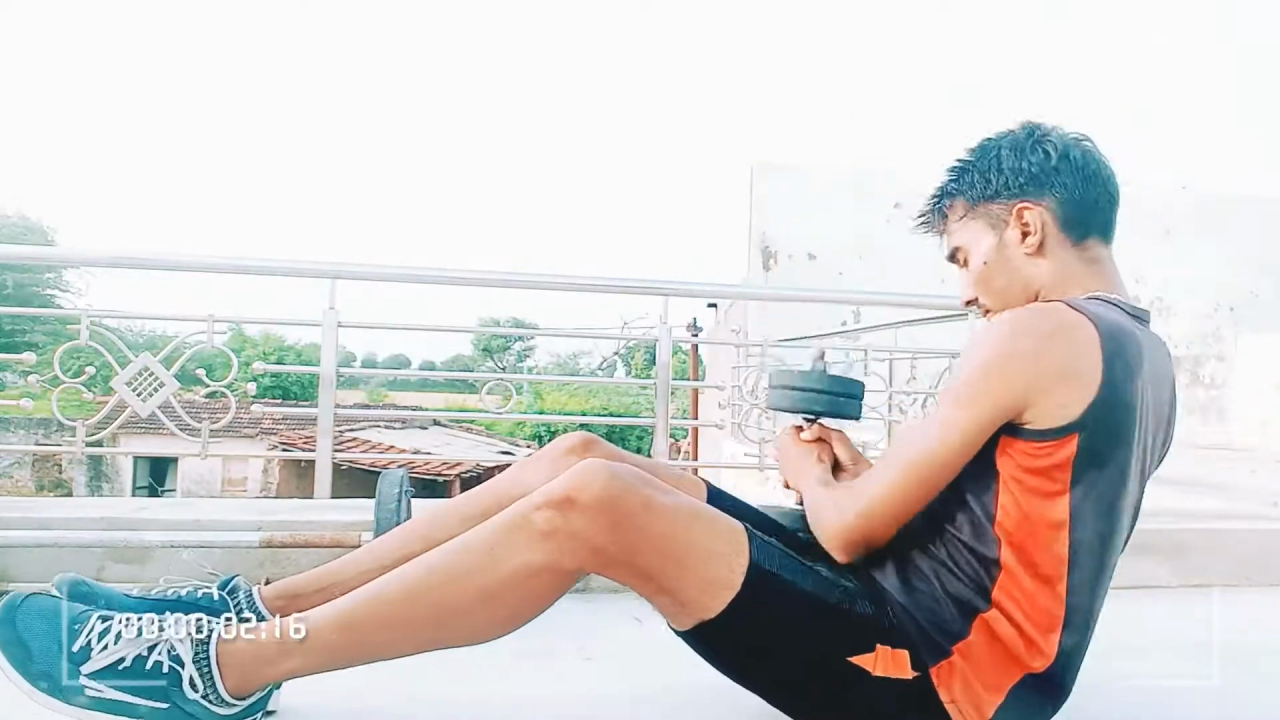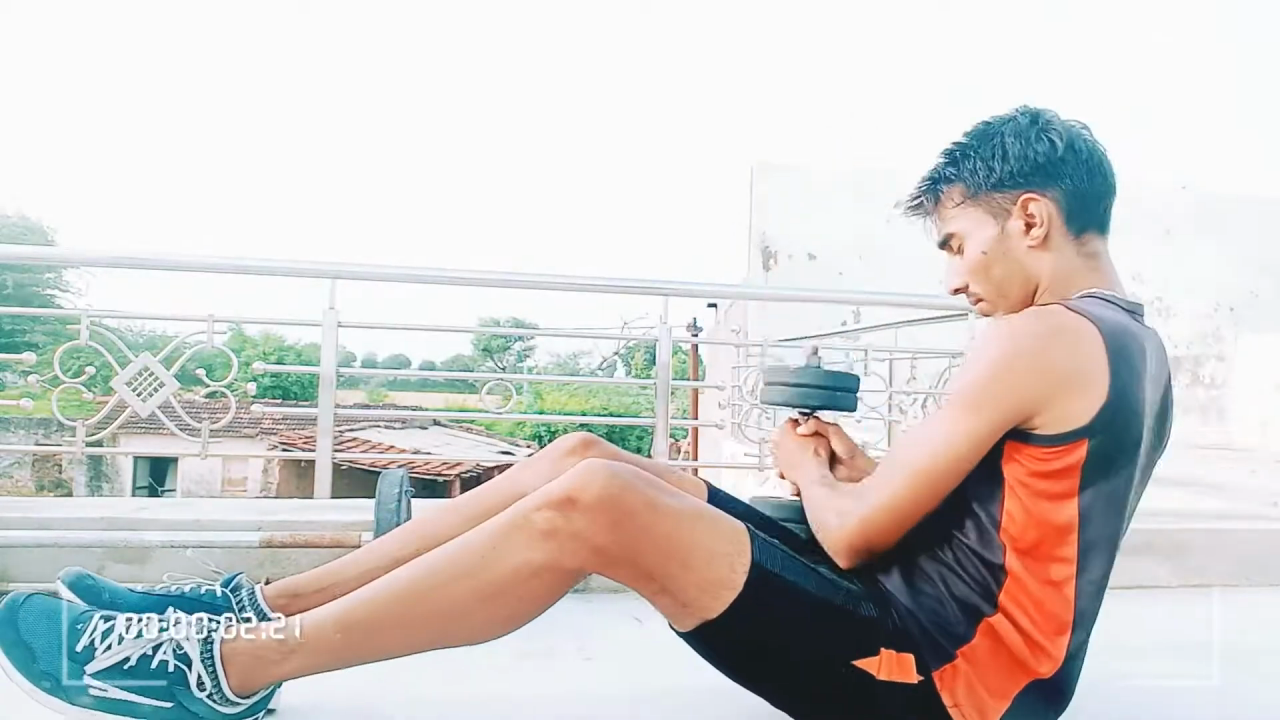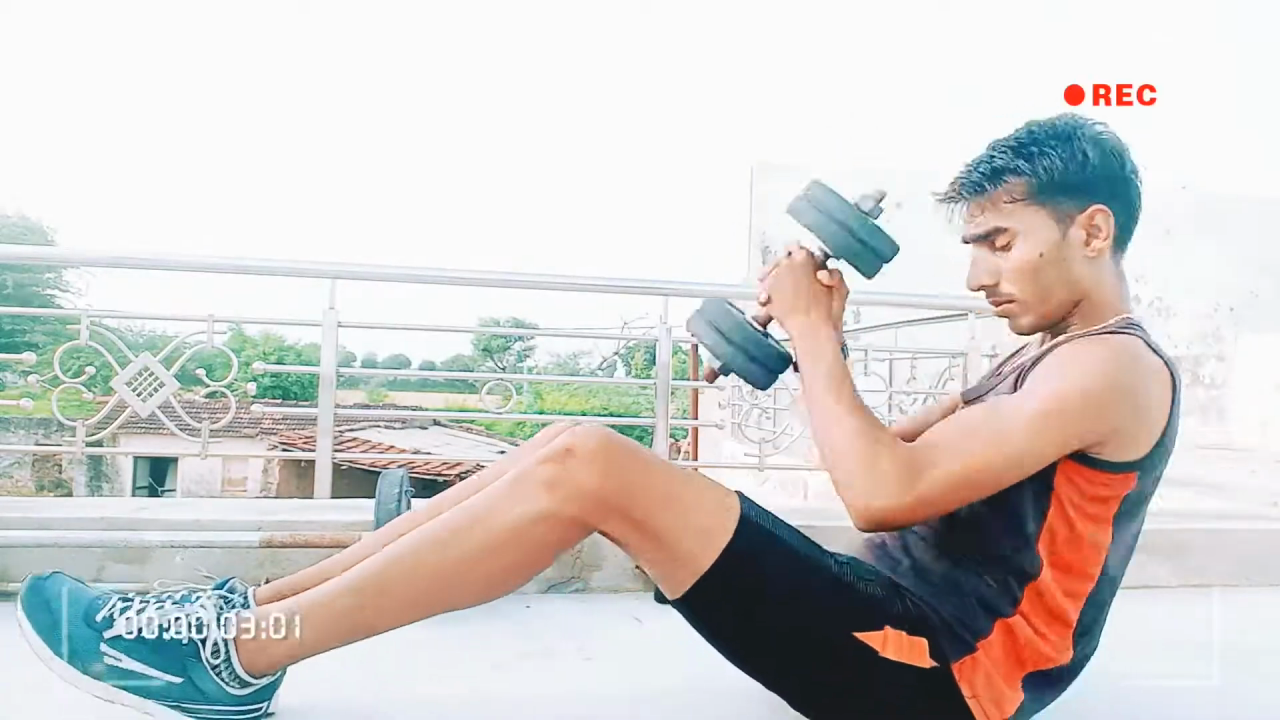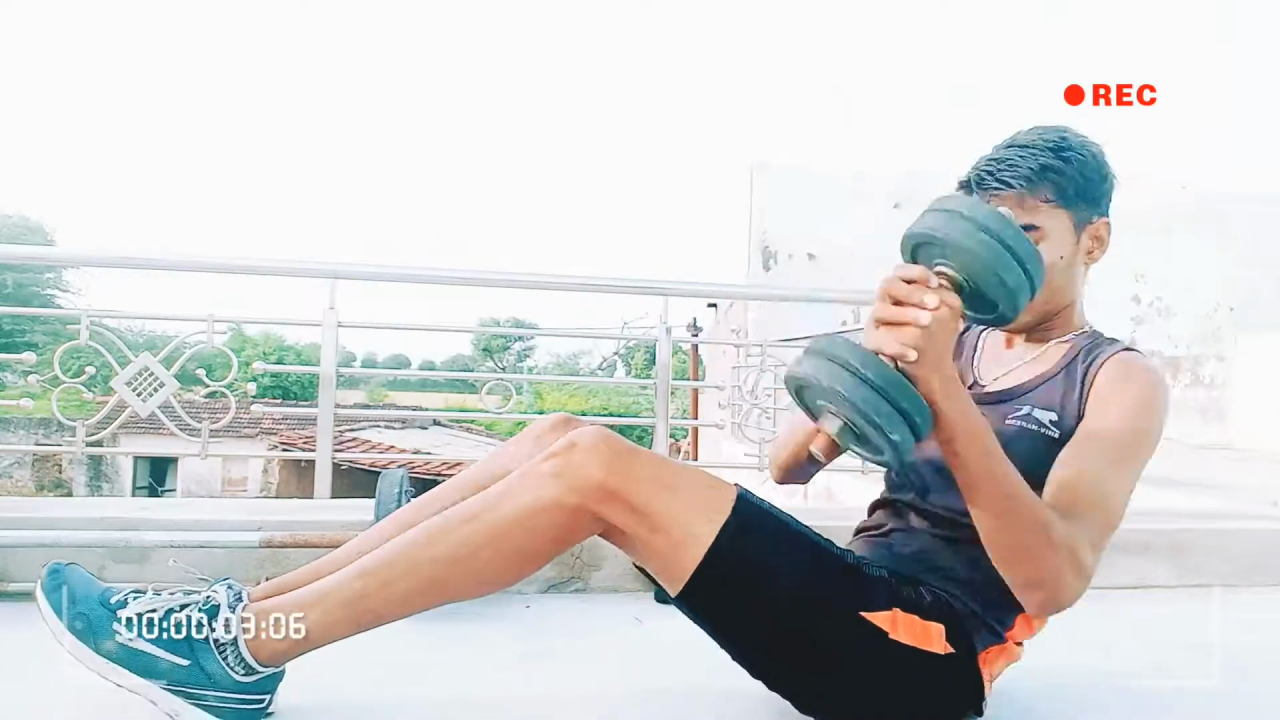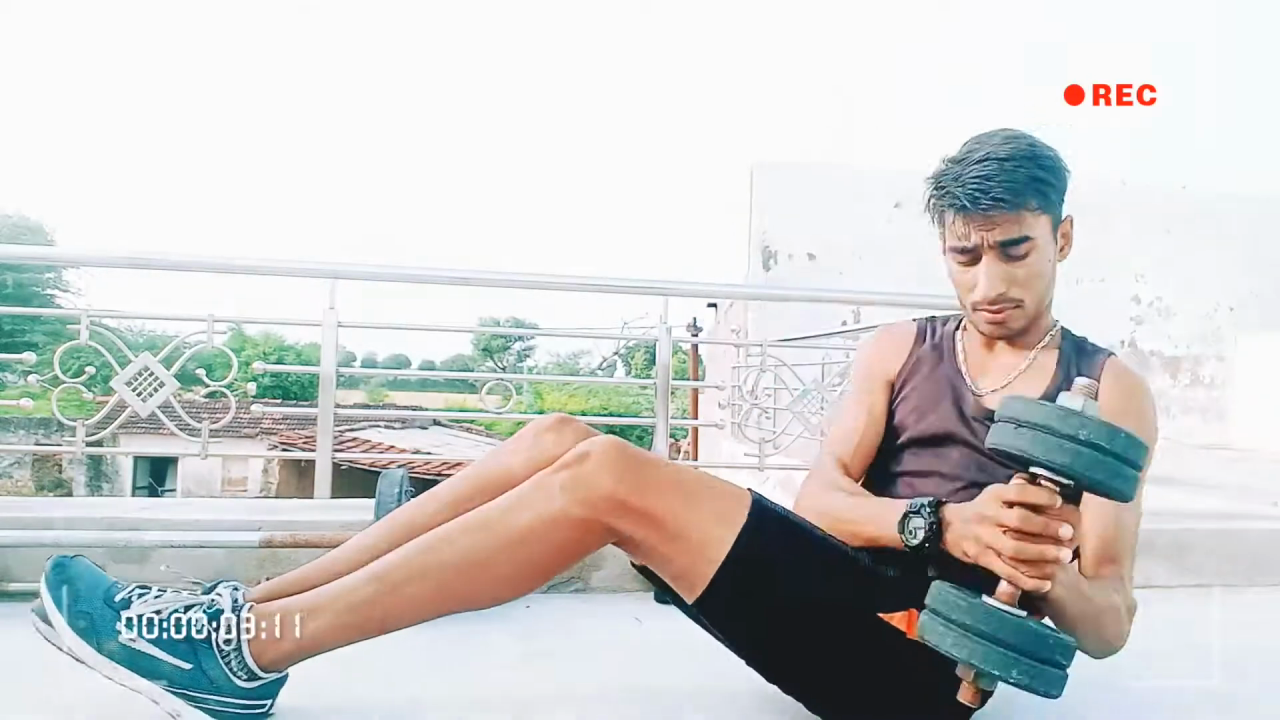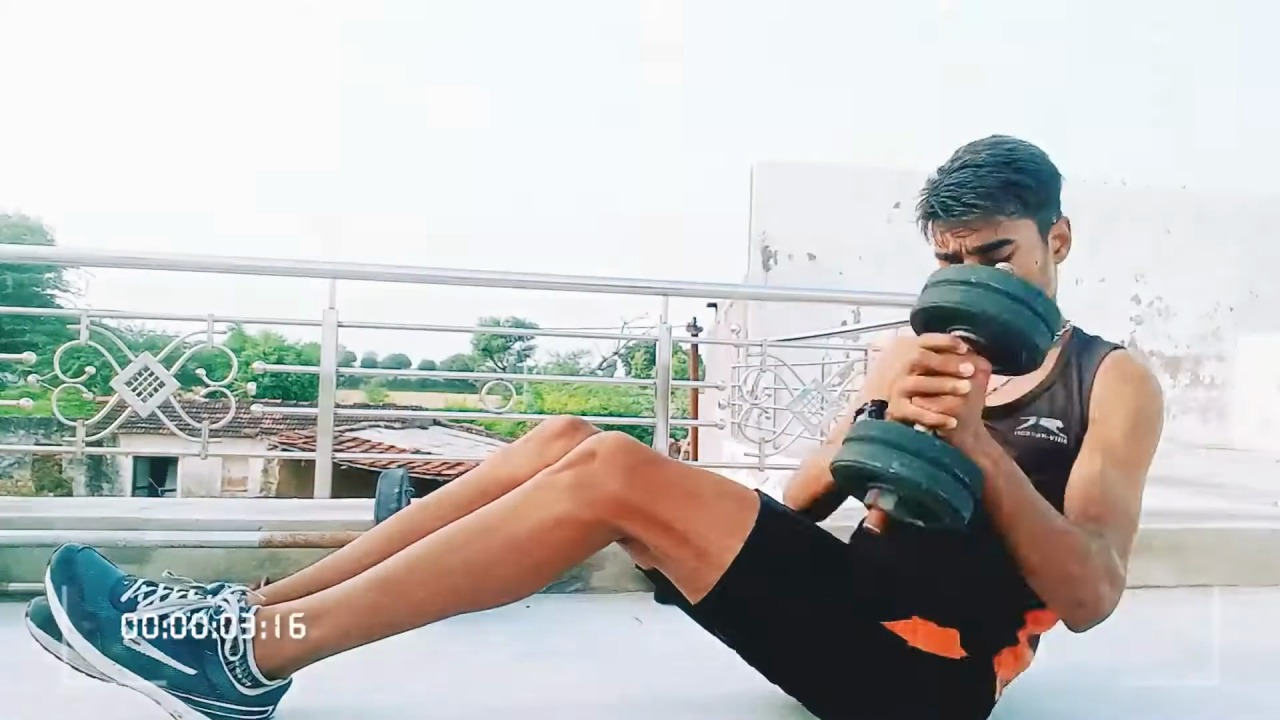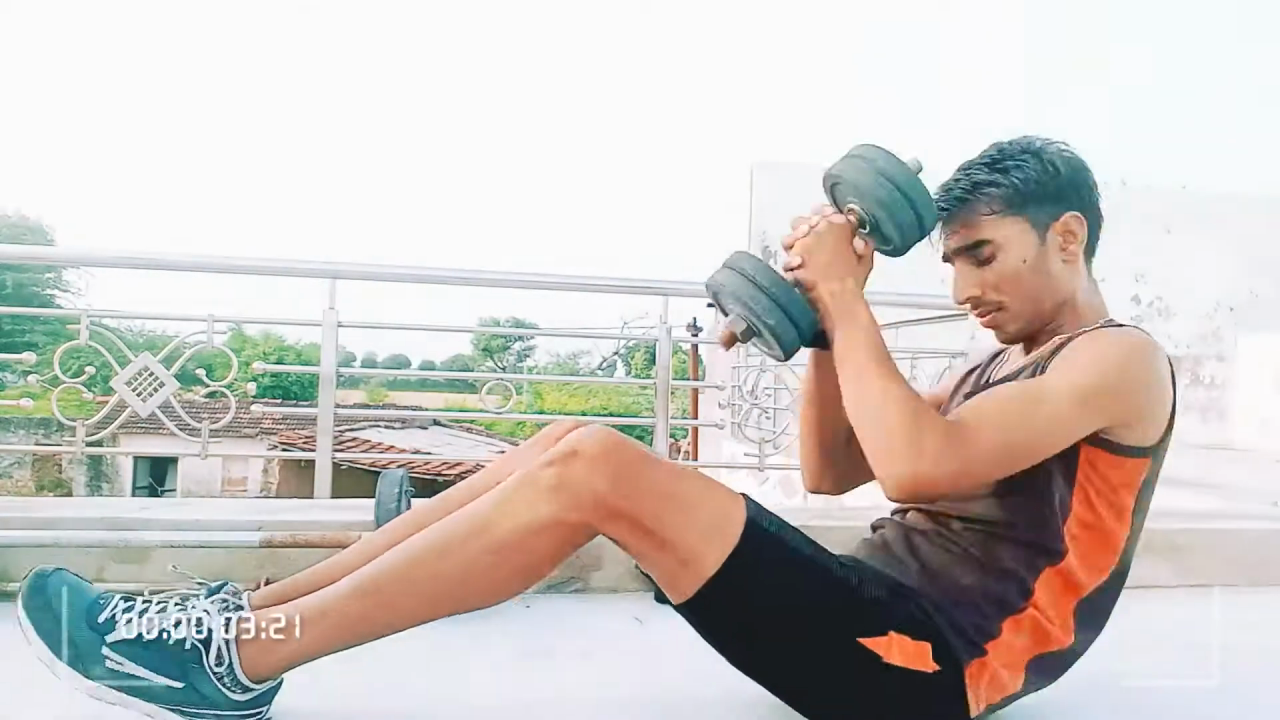
dt=0.2s
person 1, frame 1
left shoulder: (1036, 337)
right shoulder: (1135, 352)
left elbow: (849, 527)
left wrist: (809, 466)
right wrist: (857, 467)
left knee: (589, 509)
right knee: (581, 460)
right ankle: (256, 610)
person 1, frame 2
left shoulder: (1038, 340)
right shoulder: (1130, 348)
left elbow: (854, 535)
left wrist: (804, 468)
right wrist: (861, 468)
left knee: (587, 509)
right knee: (581, 460)
right ankle: (255, 607)
person 1, frame 3
left shoulder: (1110, 367)
right shoulder: (1061, 353)
left elbow: (882, 493)
right elbow: (915, 474)
left wrist: (816, 342)
right wrist: (819, 344)
right hip: (900, 626)
left knee: (589, 467)
right knee: (569, 450)
right ankle: (257, 606)
person 1, frame 4
left shoulder: (1121, 384)
right shoulder: (960, 342)
left elbow: (1047, 581)
right elbow: (789, 462)
left wrist: (943, 387)
right wrist: (878, 369)
right hip: (861, 611)
left knee: (593, 464)
right knee: (560, 437)
right ankle: (254, 605)
person 1, frame 5
left shoulder: (1110, 389)
right shoulder: (901, 347)
left elbow: (1107, 623)
right elbow: (819, 496)
left wrist: (1053, 579)
right wrist: (942, 523)
right hip: (850, 611)
left knee: (607, 478)
right knee: (559, 439)
right ankle: (252, 610)
person 1, frame 6
left shoulder: (1117, 383)
right shoulder: (915, 350)
left elbow: (1089, 597)
right elbow: (805, 494)
left wrist: (974, 446)
right wrist: (883, 435)
right hip: (855, 606)
left knee: (612, 473)
right knee: (563, 442)
right ankle: (252, 609)
person 1, frame 7
left shoulder: (1124, 366)
right shoulder: (1007, 362)
left elbow: (912, 470)
right elbow: (829, 471)
left wrist: (846, 295)
right wrist: (824, 330)
right hip: (873, 614)
left knee: (594, 469)
right knee: (571, 448)
right ankle: (246, 612)
